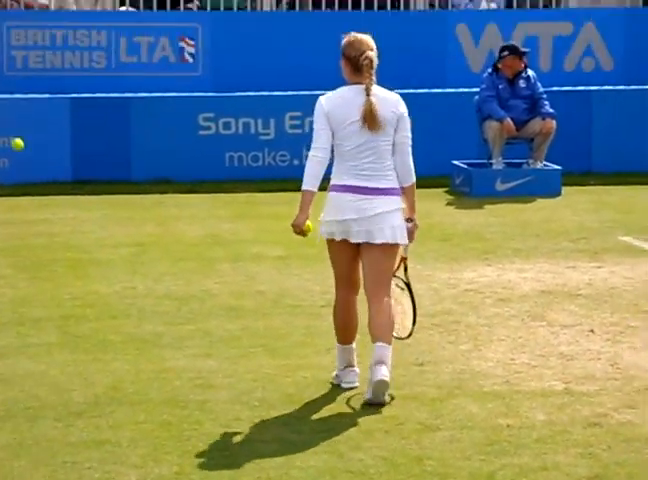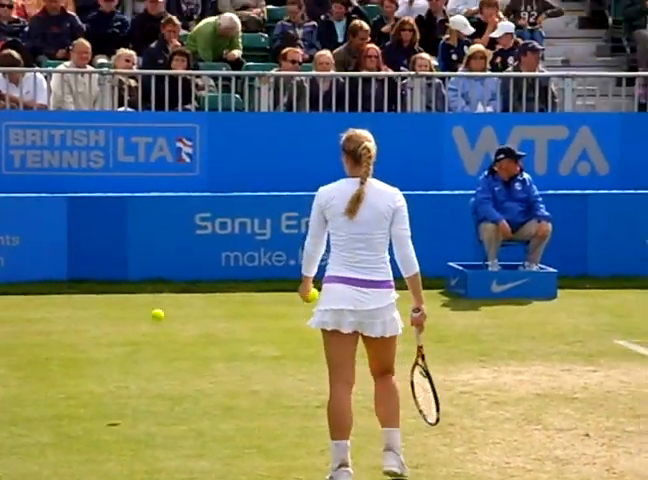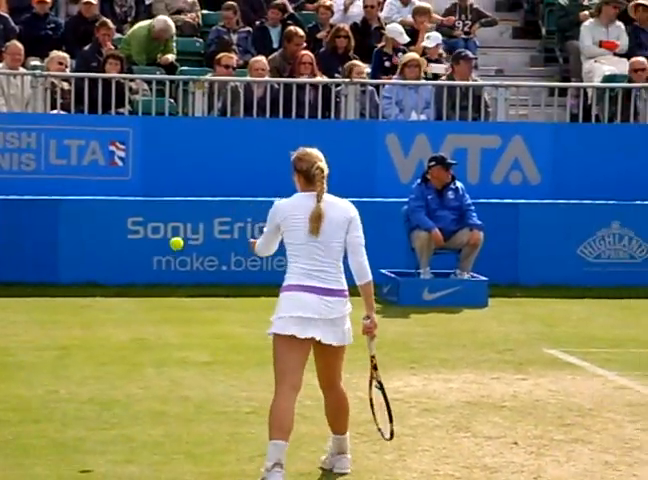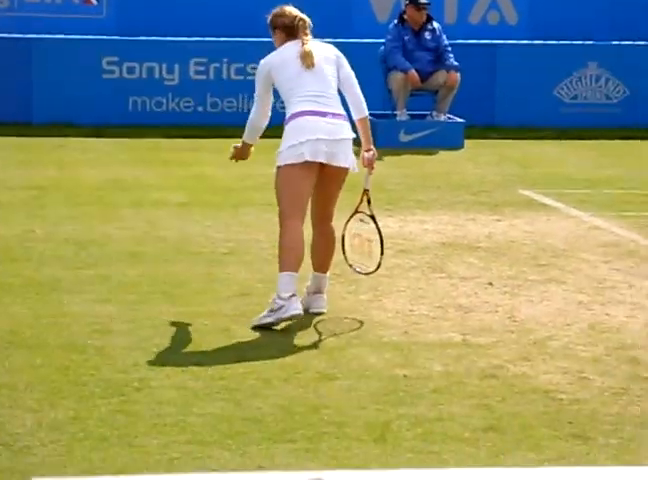
dt=0.3s
person 1, frame 1
left shoulder: (327, 103)
right shoulder: (395, 103)
left elbow: (318, 157)
right elbow: (404, 164)
left wrist: (303, 210)
right wrist: (411, 213)
left hip: (343, 205)
right hip: (385, 206)
left knee: (345, 291)
right knee: (380, 295)
left ankle: (347, 367)
right ankle: (381, 366)
person 1, frame 2
left shoulder: (326, 195)
right shoulder: (393, 197)
left elbow: (313, 245)
right elbow: (405, 255)
left wrist: (306, 282)
right wrist: (418, 304)
left hip: (338, 294)
right hip: (378, 296)
left knee: (341, 384)
right knee: (384, 375)
person 1, frame 3
left shoulder: (282, 208)
right shoulder: (347, 210)
left elbow: (265, 247)
right elbow: (361, 264)
left wrist: (256, 244)
right wrist: (370, 312)
left hip: (296, 303)
right hip: (334, 306)
left knee: (286, 388)
right knee: (331, 385)
person 1, frame 4
left shoulder: (269, 62)
right shoulder: (330, 51)
left elbow: (260, 115)
right elbow: (357, 102)
left wrist: (245, 145)
right wrist: (368, 145)
left hip: (302, 131)
right hip: (339, 133)
left knee: (291, 220)
right knee: (323, 221)
left ankle: (286, 298)
right ankle: (316, 294)
